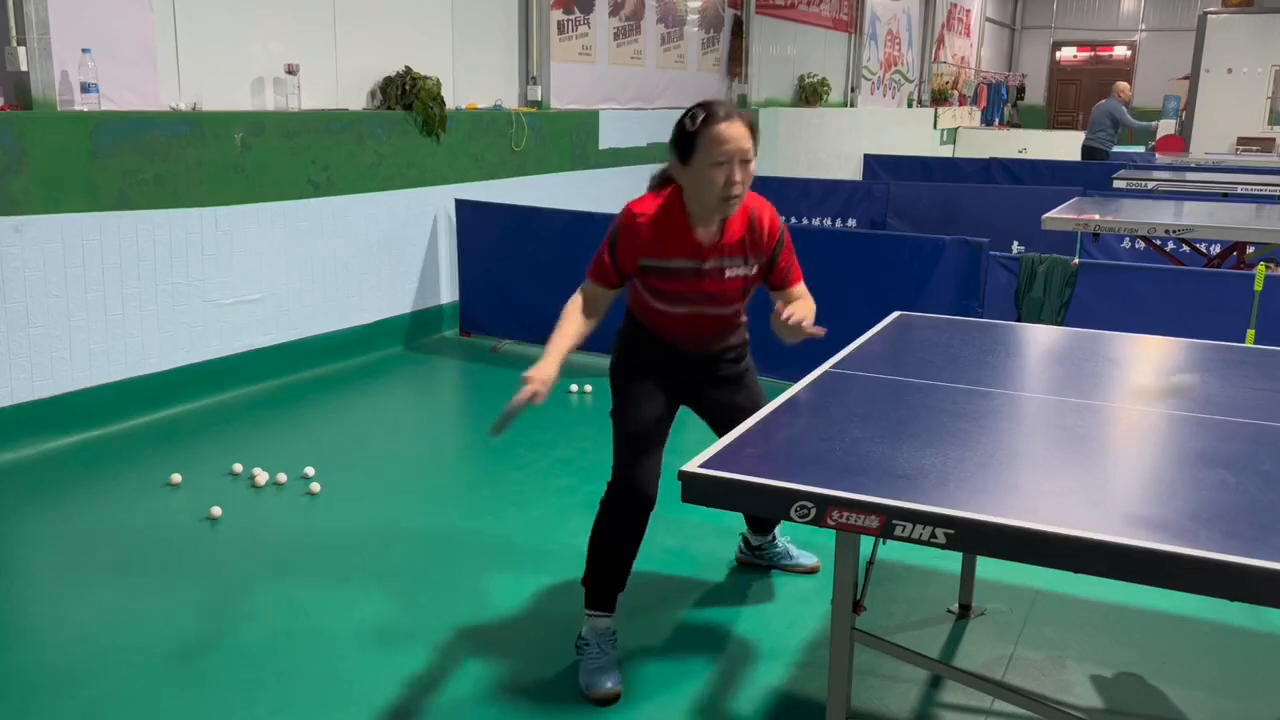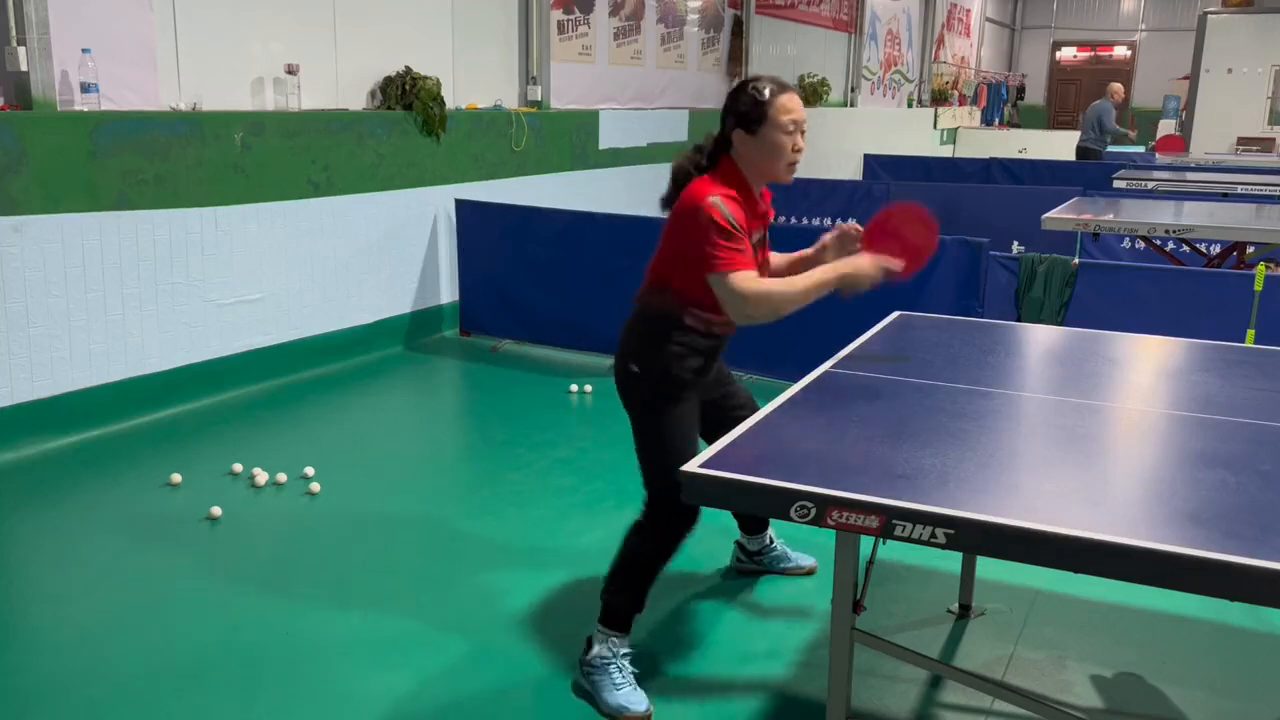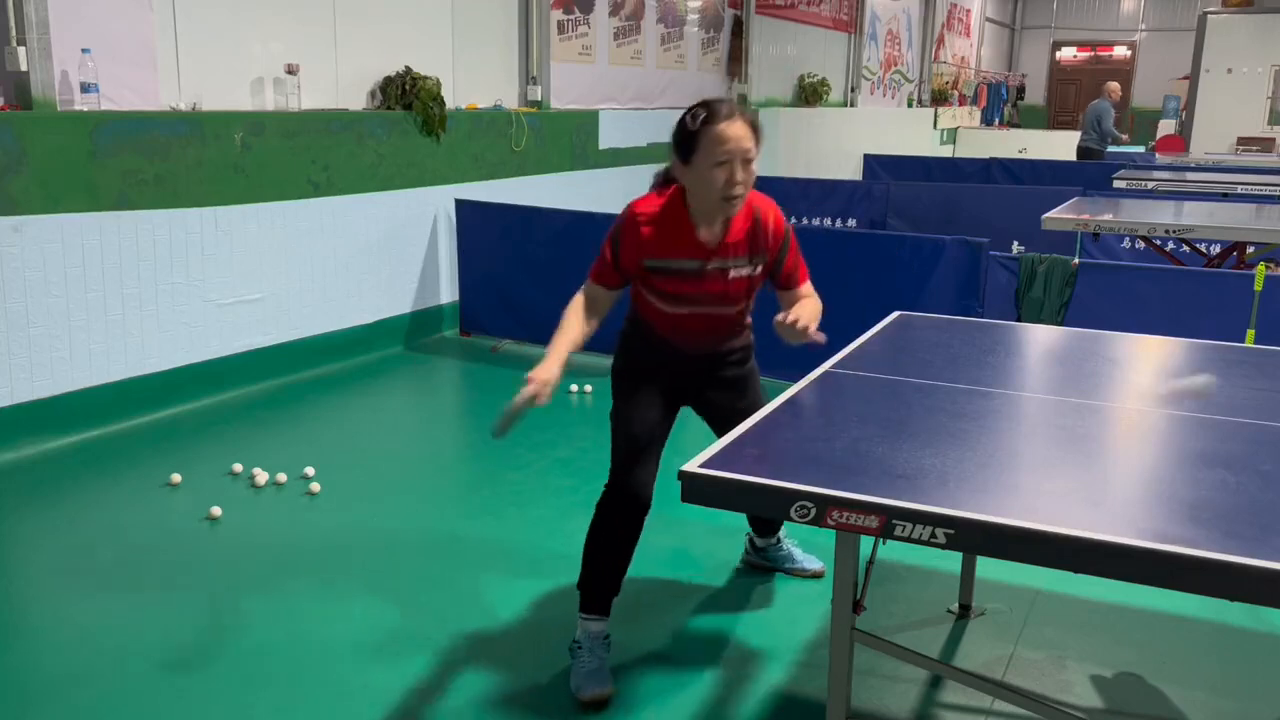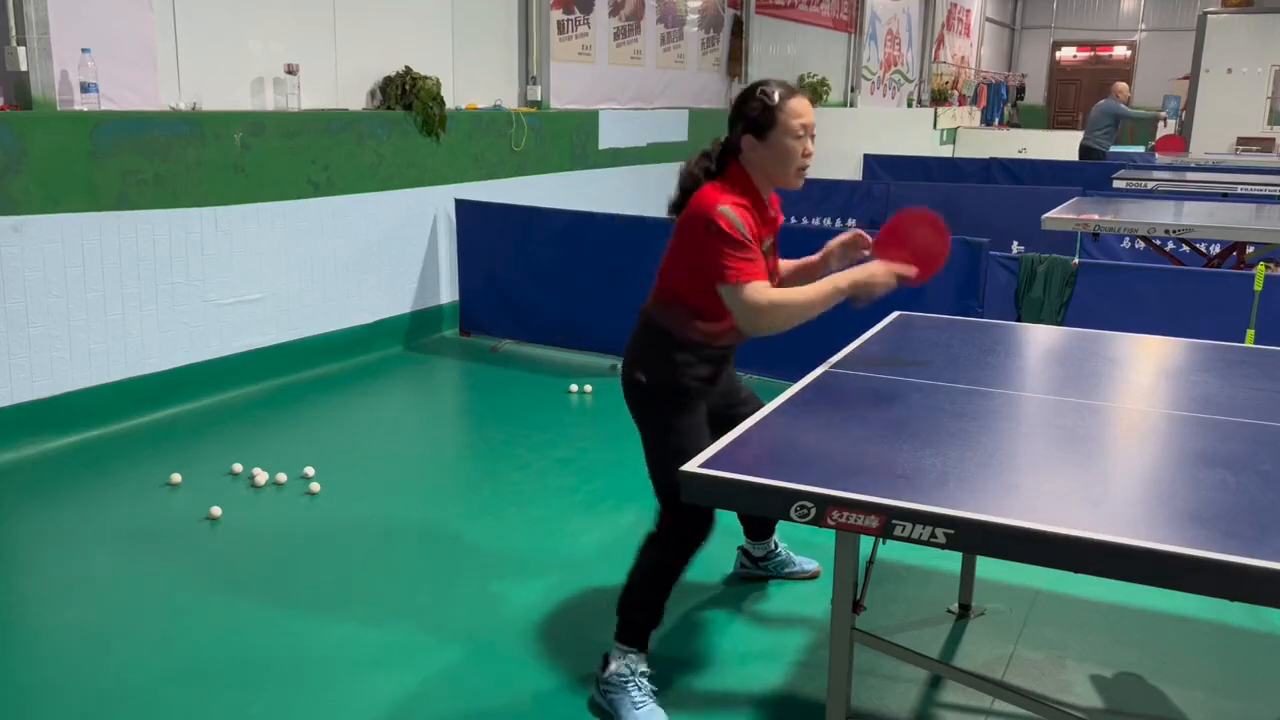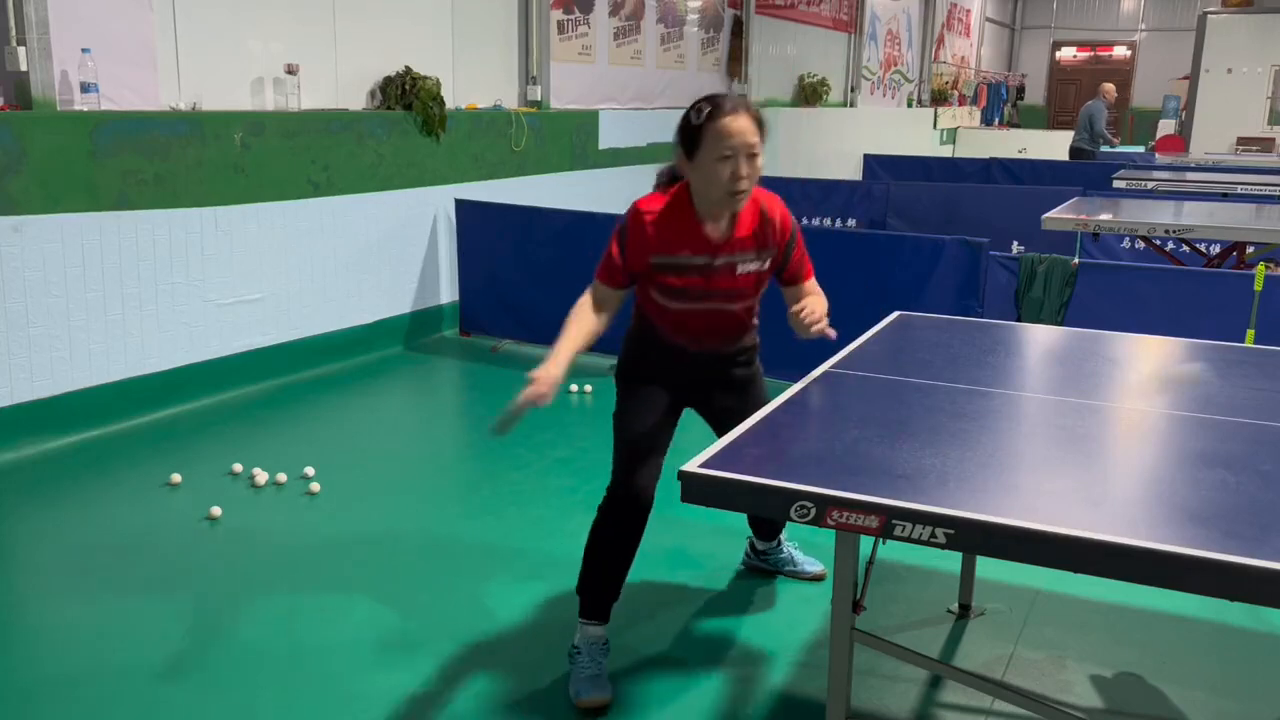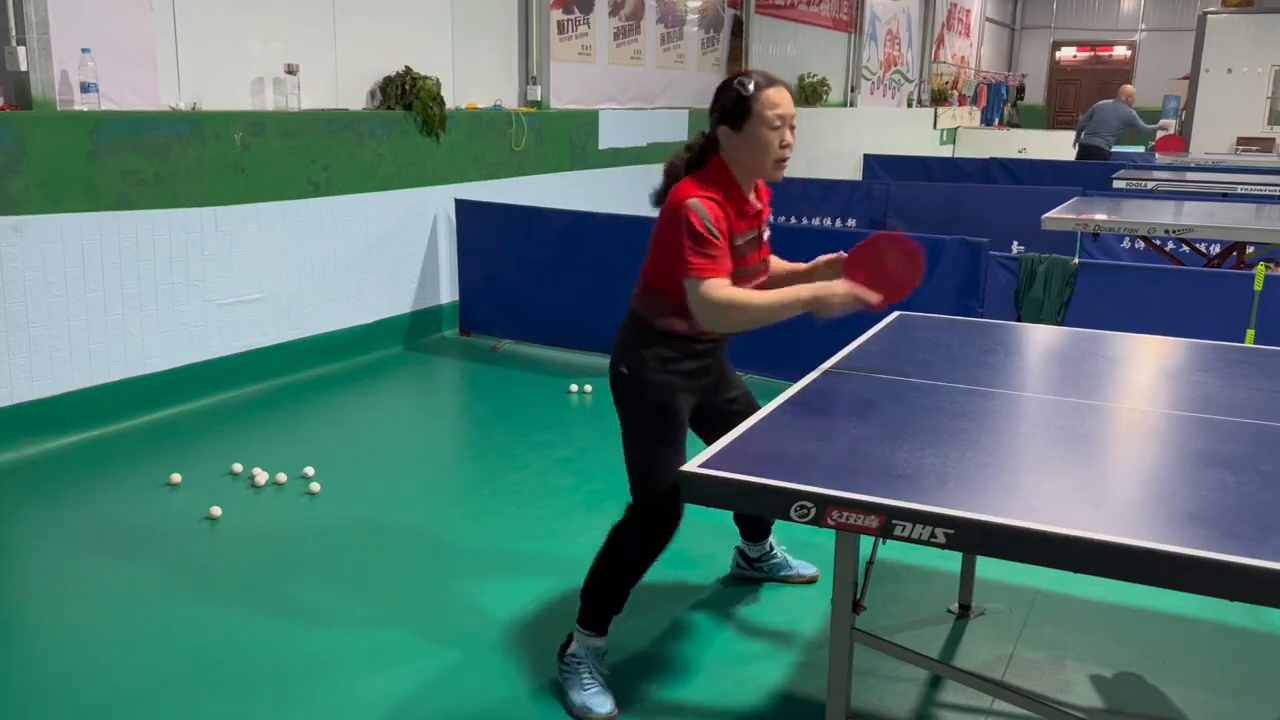
dt=0.7s
person 1, frame 1
left shoulder: (762, 222)
right shoulder: (640, 222)
left elbow: (796, 297)
right elbow: (591, 301)
left wrist: (795, 318)
right wrist: (550, 362)
left hip: (722, 361)
right hip: (647, 362)
right knee: (635, 488)
left ankle: (760, 540)
right ankle: (596, 629)
person 1, frame 2
left shoulder: (758, 194)
right shoulder: (713, 205)
left elbow: (762, 270)
right elbow: (746, 302)
left wrist: (821, 253)
right wrist: (844, 273)
left hip: (699, 358)
right hip: (655, 361)
right knee: (675, 505)
left ankle: (755, 545)
right ankle: (605, 652)
person 1, frame 3
left shoulder: (766, 221)
right shoulder: (640, 222)
left elbow: (803, 293)
right elbow: (593, 300)
left wrist: (803, 316)
right wrist: (553, 362)
left hip: (727, 364)
right hip: (650, 364)
right knee: (629, 492)
left ankle: (766, 543)
right ankle: (591, 633)
person 1, frame 4
left shoulder: (763, 200)
right shoulder: (722, 213)
left elbow: (767, 279)
right elbow: (756, 315)
left wrist: (827, 257)
right wrist: (849, 280)
left hip: (709, 364)
right hip: (665, 372)
right knee: (688, 515)
left ankle: (760, 551)
right ankle: (622, 668)
person 1, frame 5
left shoulder: (772, 217)
right shoulder: (647, 220)
left elbow: (806, 289)
right elbow: (599, 303)
left wrist: (810, 311)
right wrist: (555, 364)
left hip: (733, 364)
right hip: (656, 366)
right knee: (630, 497)
left ankle: (767, 547)
right ankle: (590, 639)
person 1, frame 6
left shoulder: (757, 192)
right shoulder: (697, 207)
left elbow: (756, 268)
right elbow: (710, 309)
left wrist: (818, 270)
right wrist: (813, 296)
left hip: (707, 361)
right hip: (654, 364)
right knee: (658, 506)
left ankle: (756, 552)
right ankle: (582, 650)
